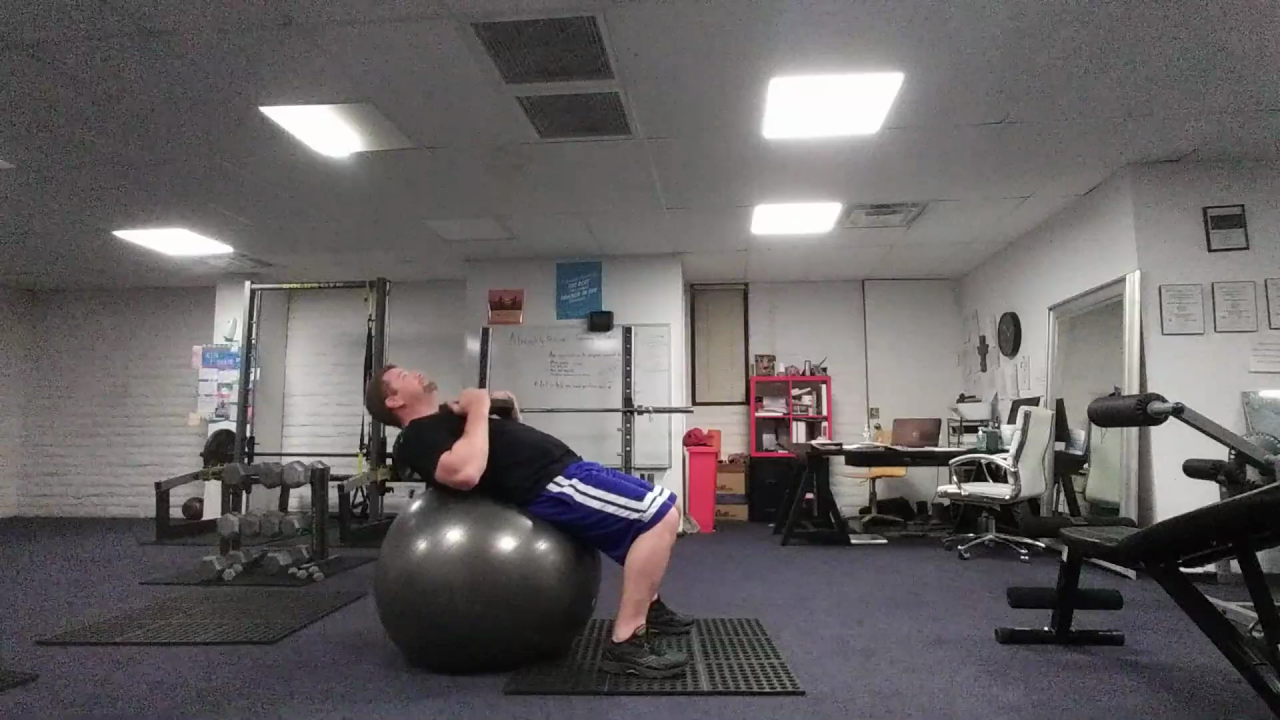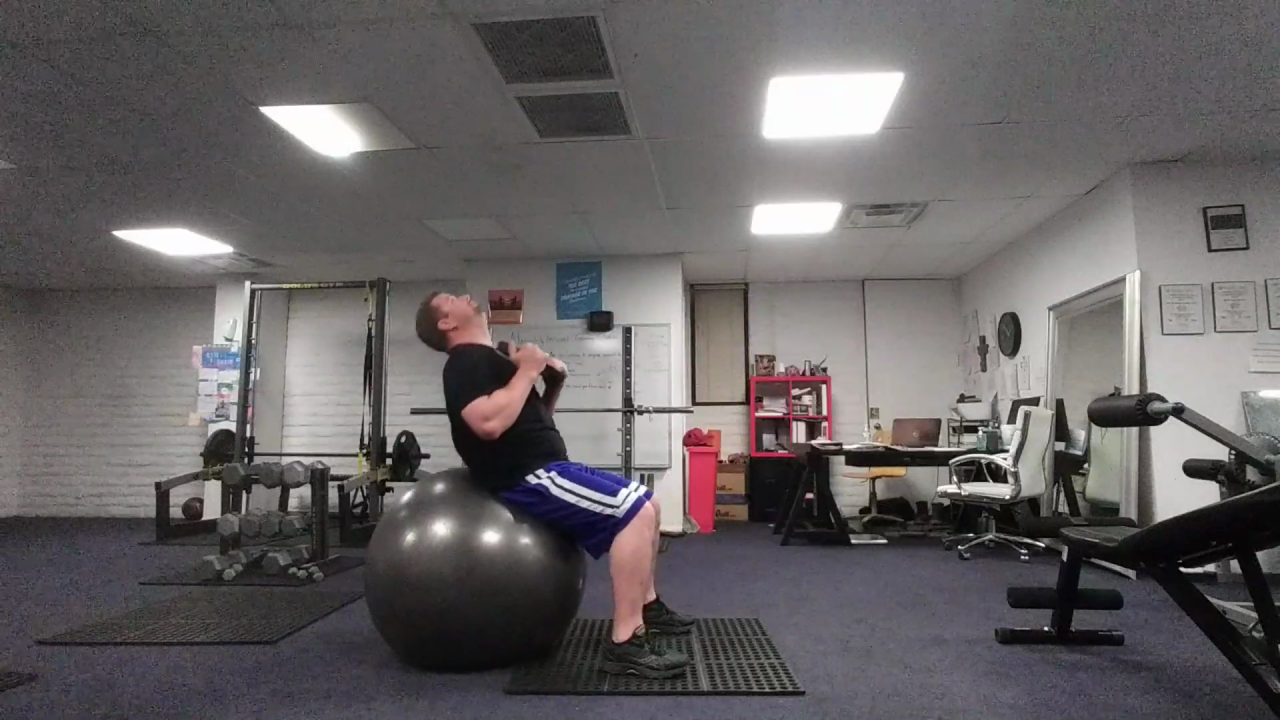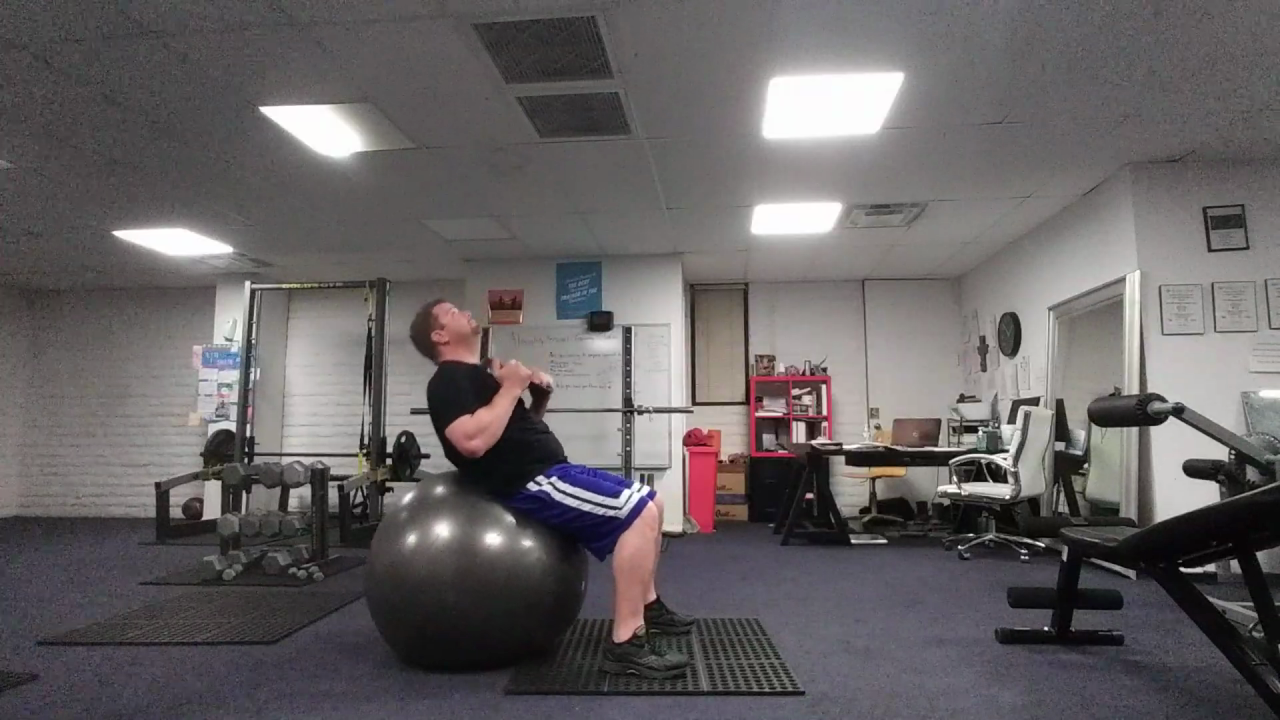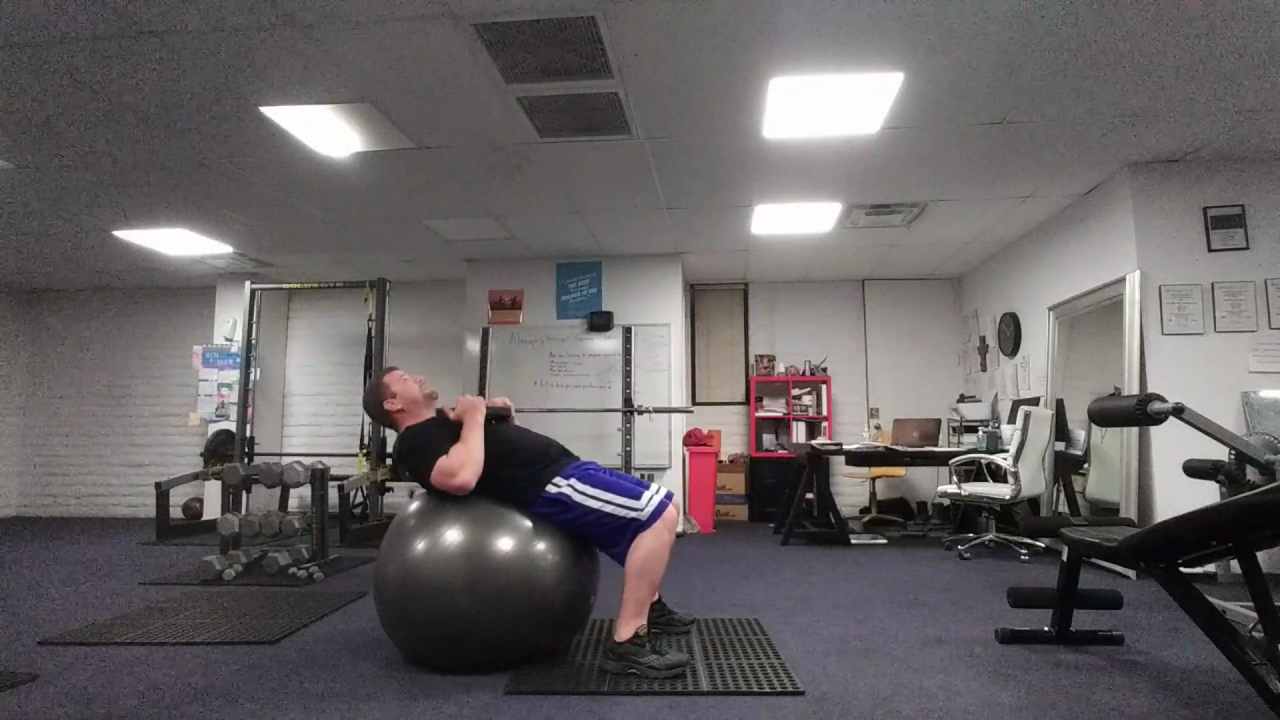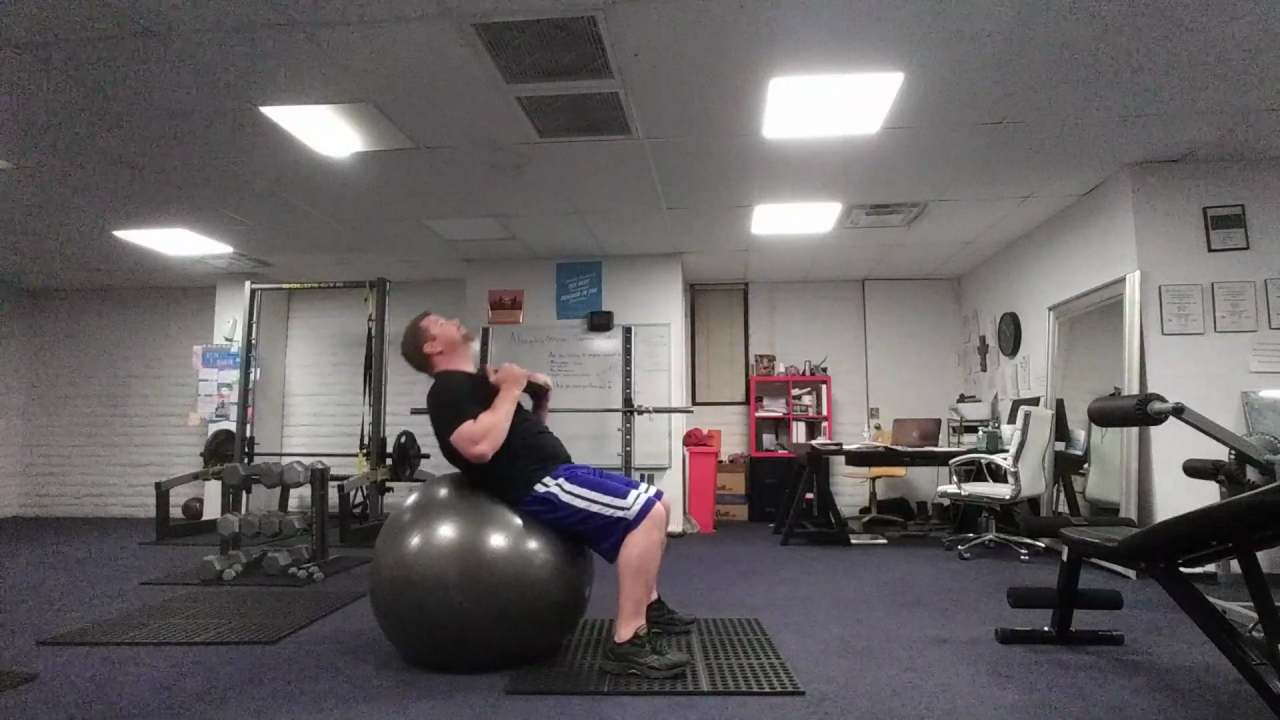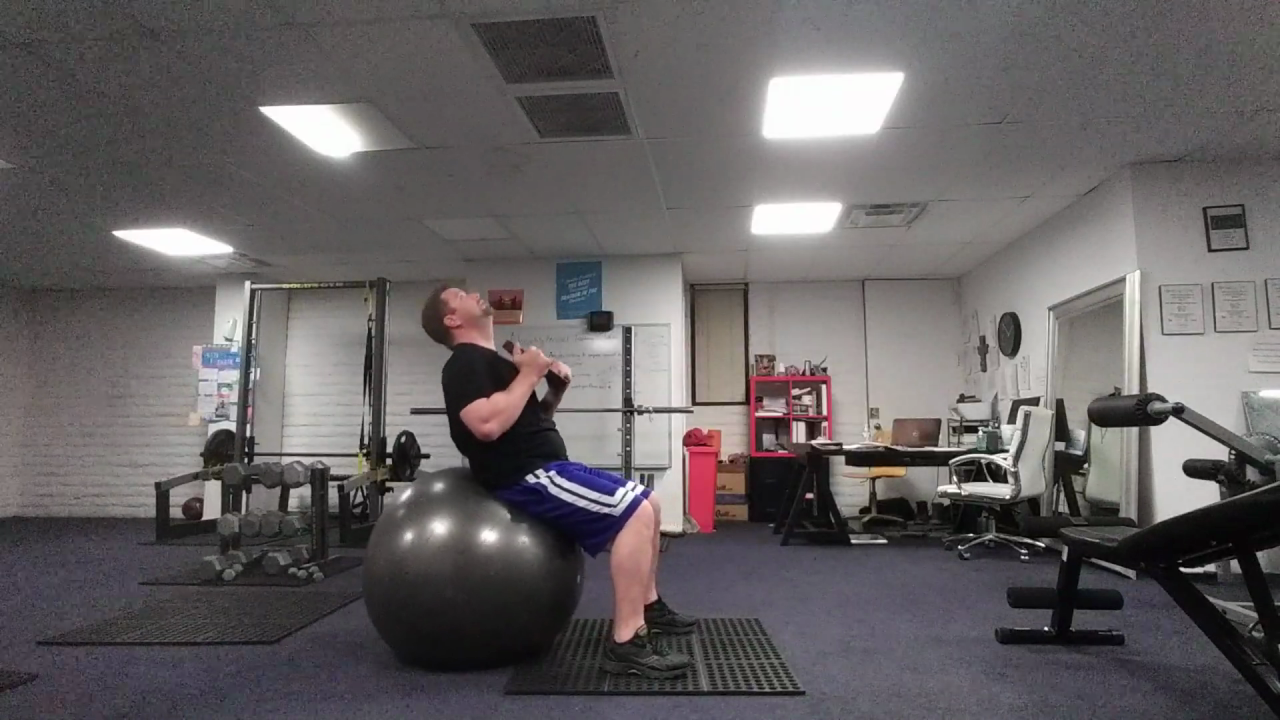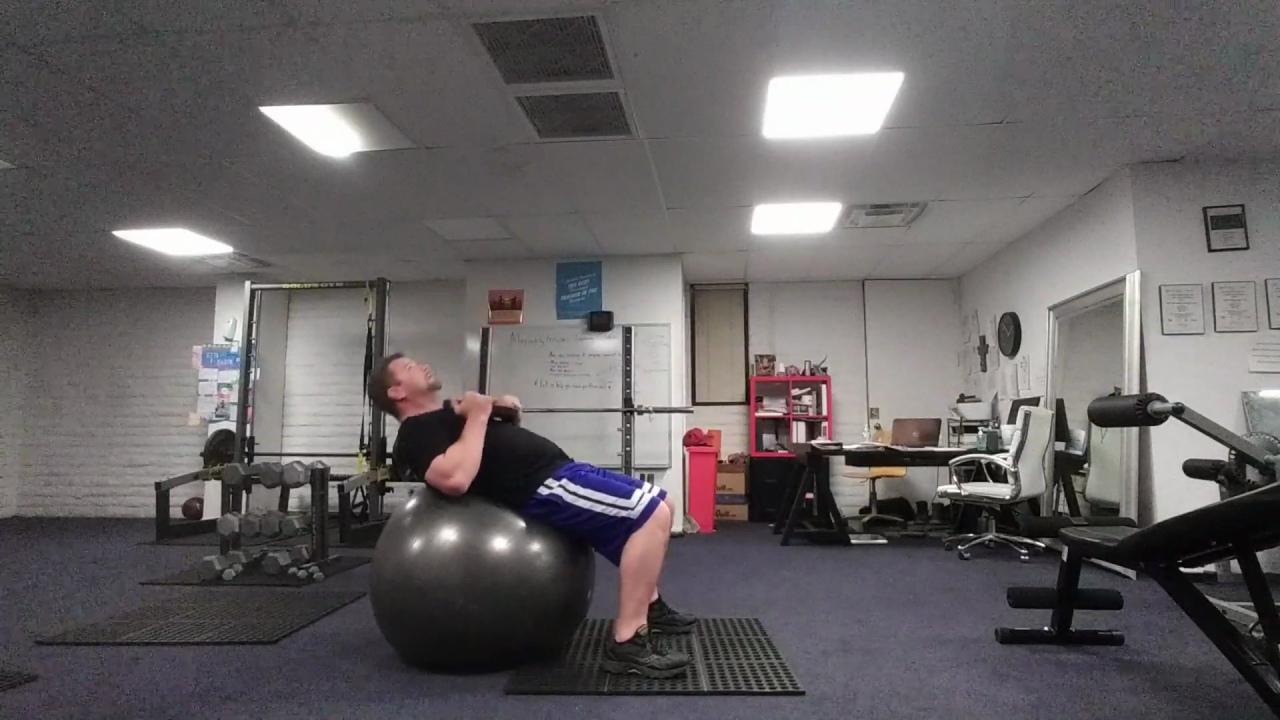
dt=0.7s
person 1, frame 1
left shoulder: (439, 424)
right shoulder: (419, 437)
right elbow: (466, 472)
left wrist: (510, 414)
right wrist: (478, 410)
left hip: (560, 473)
right hip: (552, 485)
left knee: (654, 513)
right knee: (663, 516)
left ankle: (648, 608)
right ankle: (626, 643)
person 1, frame 2
left shoulder: (486, 359)
right shoulder: (467, 361)
right elbow: (489, 423)
left wrist: (553, 384)
right wrist: (527, 371)
left hip: (543, 469)
right hip: (528, 479)
left knee: (644, 505)
right knee: (637, 512)
left ankle: (648, 607)
right ankle: (626, 644)
person 1, frame 3
left shoulder: (473, 376)
right shoulder: (450, 381)
right elbow: (473, 441)
left wrist: (539, 398)
right wrist: (511, 388)
left hip: (546, 472)
right hip: (531, 485)
left knee: (646, 505)
right knee: (641, 513)
left ankle: (648, 607)
right ankle: (627, 644)
person 1, frame 4
left shoulder: (439, 427)
right shoulder: (416, 442)
right elbow: (461, 478)
left wrist: (505, 418)
right wrist: (473, 416)
left hip: (560, 472)
right hip: (552, 485)
left knee: (657, 510)
right knee: (661, 515)
left ankle: (649, 607)
right ankle: (627, 644)
person 1, frame 5
left shoulder: (470, 384)
right shoulder: (449, 390)
right elbow: (480, 446)
left wrist: (540, 399)
right wrist: (510, 389)
left hip: (554, 474)
right hip: (540, 486)
left knee: (650, 508)
right knee: (650, 513)
left ankle: (649, 606)
right ankle: (627, 644)
person 1, frame 6
left shoulder: (486, 360)
right shoulder: (465, 363)
right elbow: (487, 424)
left wrist: (556, 390)
right wrist: (528, 374)
left hip: (546, 468)
right hip: (528, 479)
left knee: (647, 505)
right knee: (637, 512)
left ankle: (649, 606)
right ankle: (628, 644)
person 1, frame 7
left shoulder: (439, 421)
right shoulder: (417, 433)
right elbow: (456, 478)
left wrist: (509, 417)
right wrist: (477, 416)
left hip: (554, 473)
right hip: (543, 486)
left knee: (654, 507)
right knee: (655, 514)
left ankle: (649, 607)
right ankle: (627, 644)
